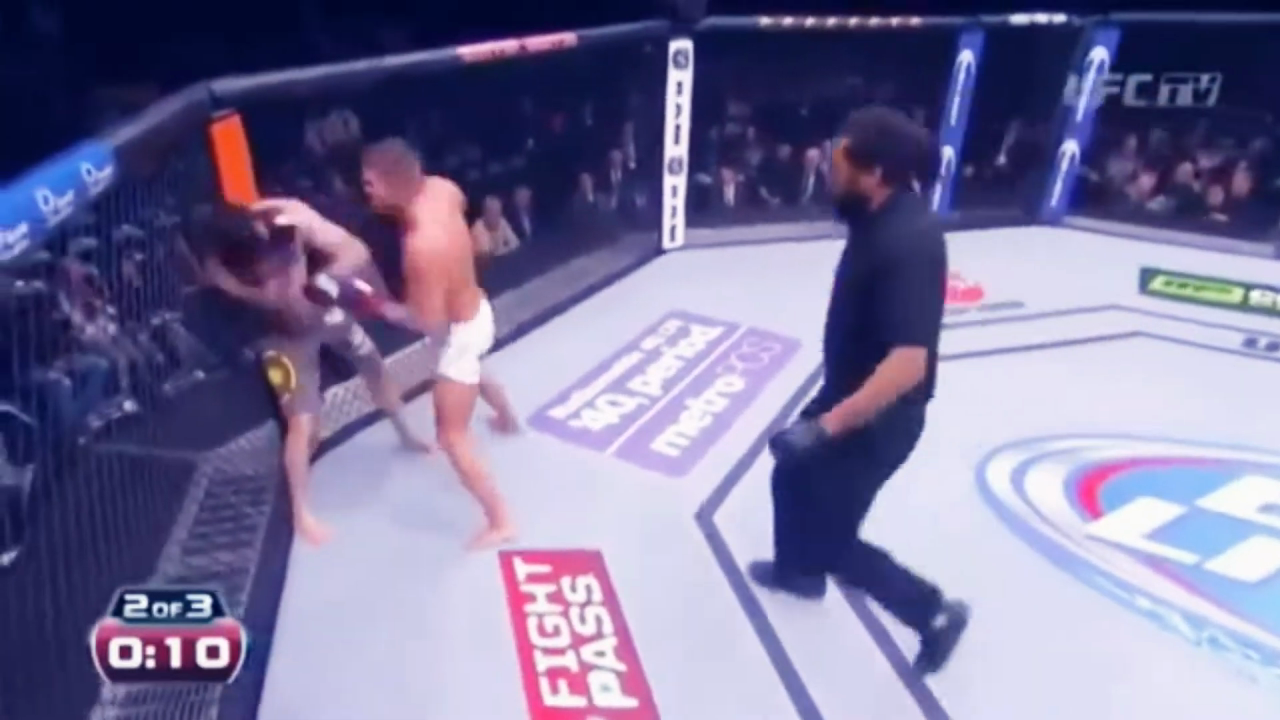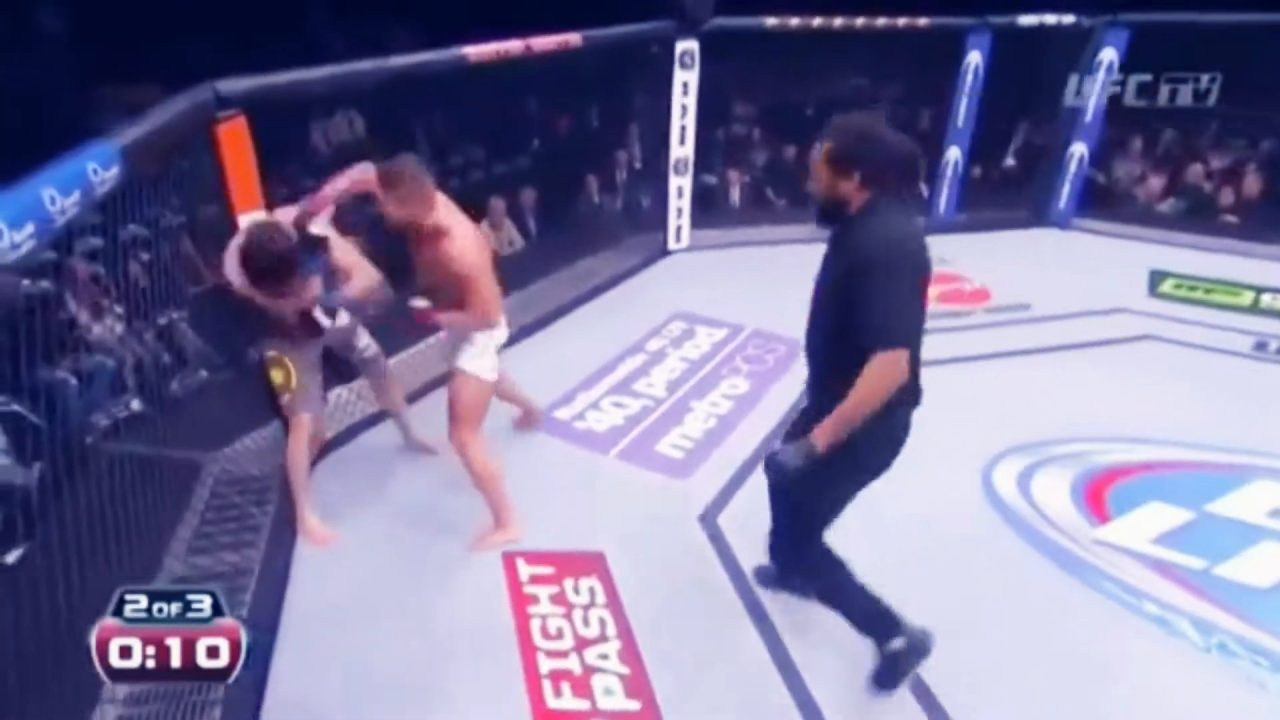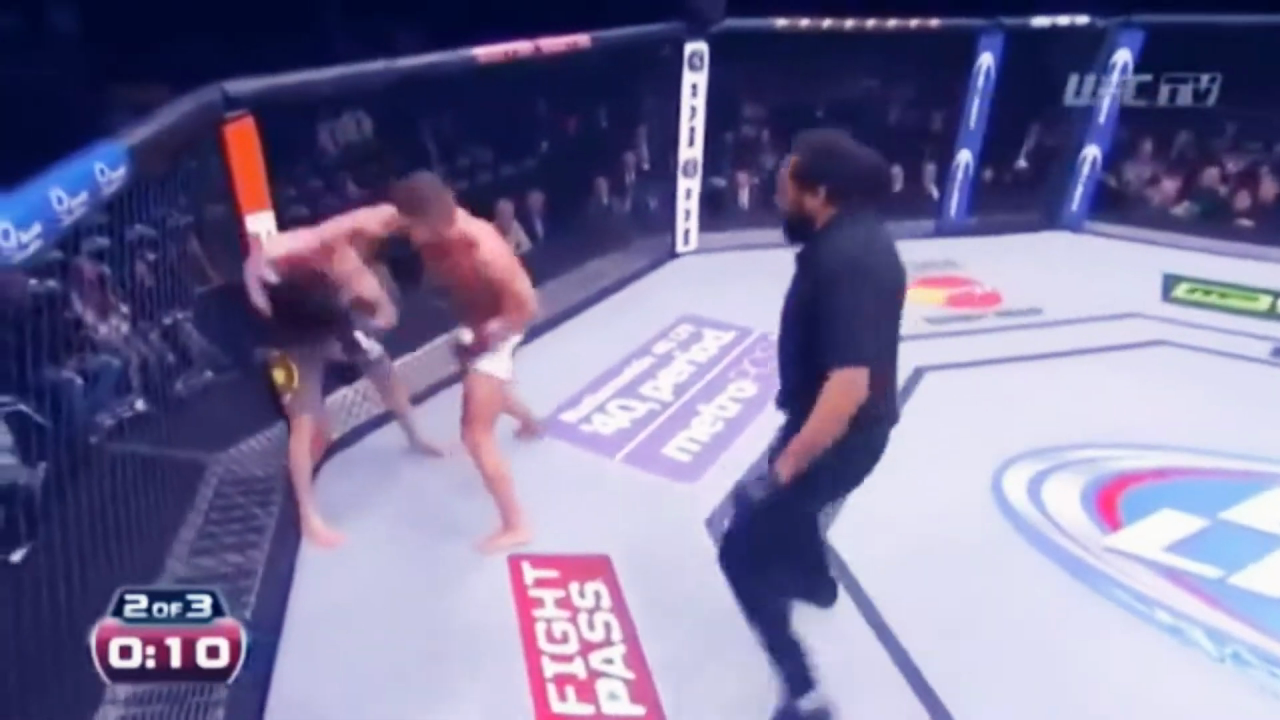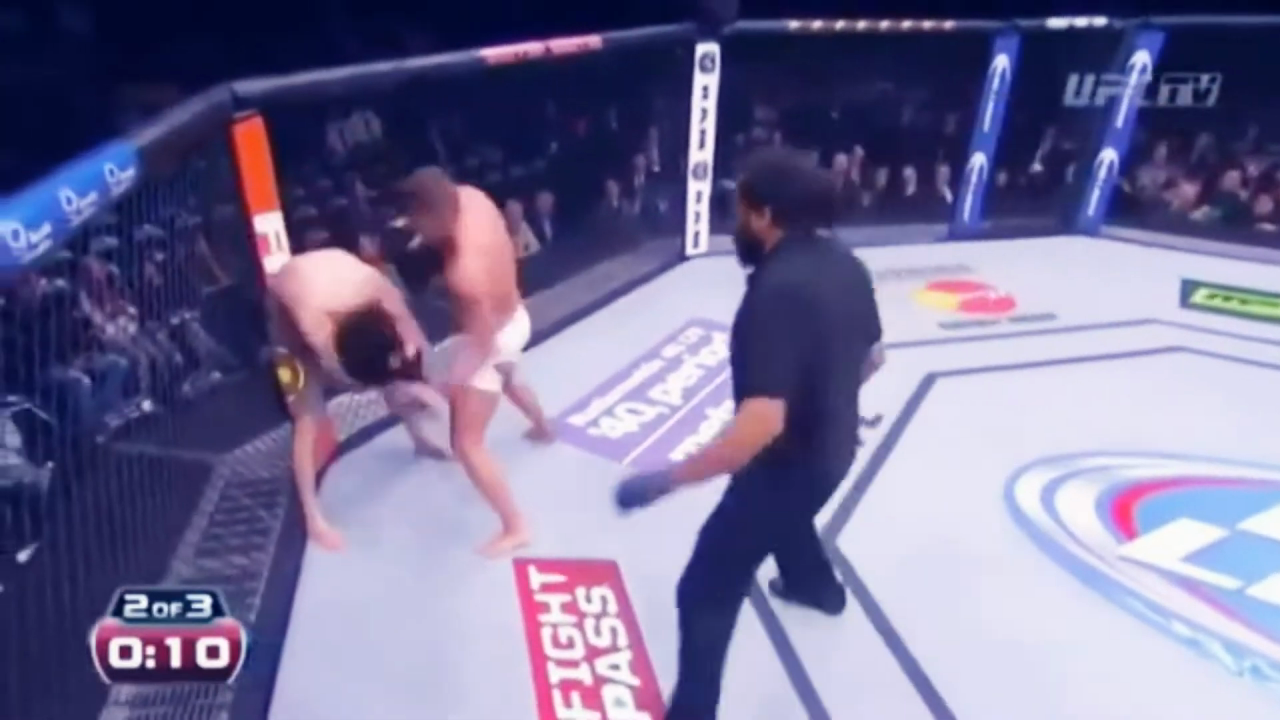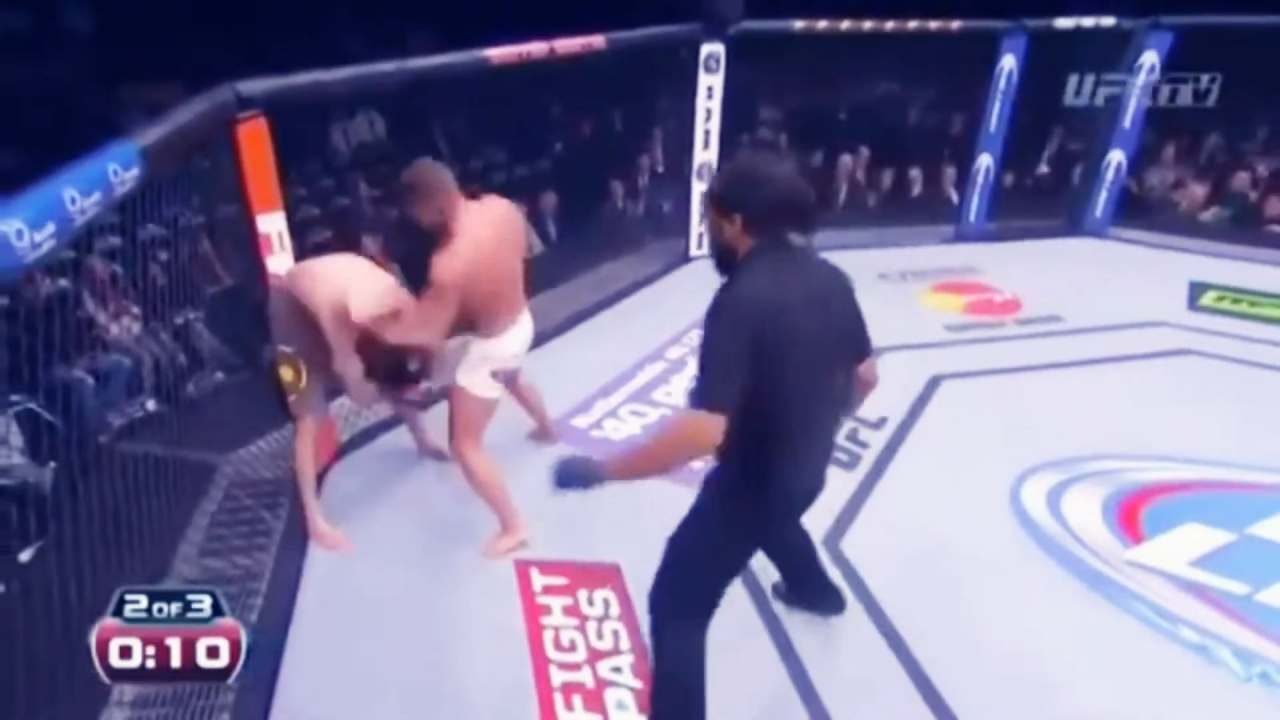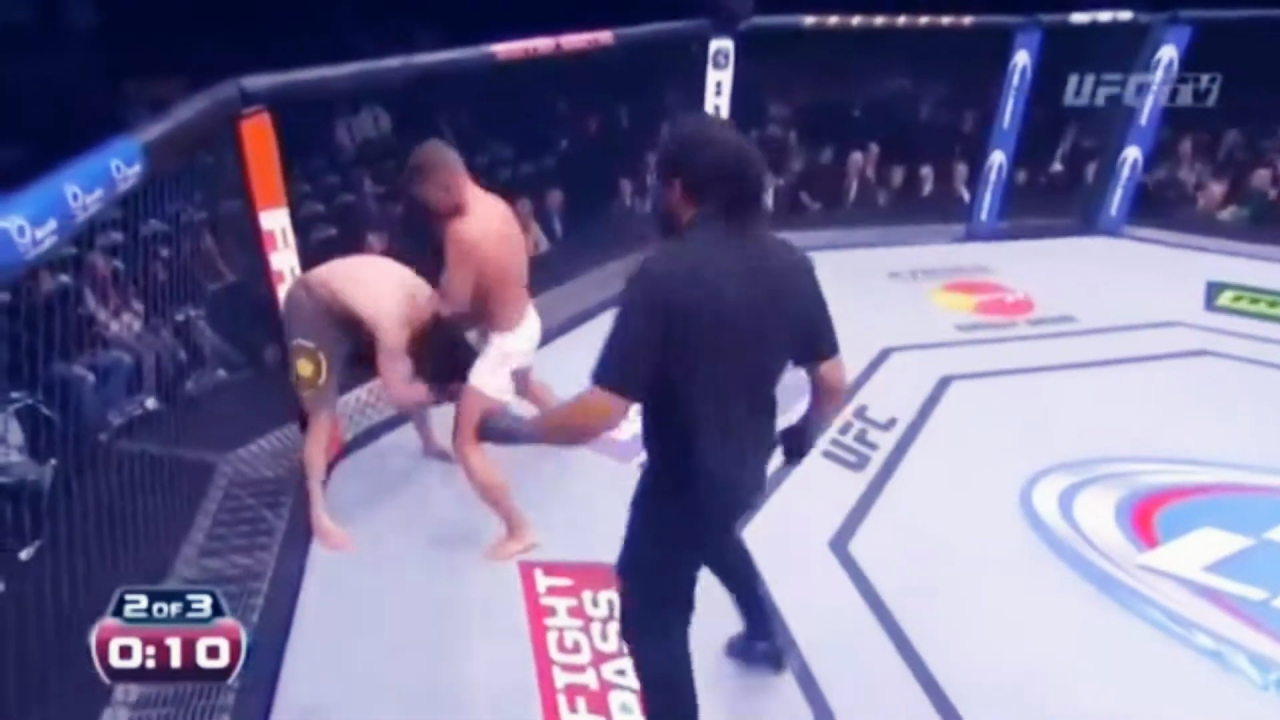
dt=0.1s
person 1, frame 1
left shoulder: (904, 242)
right shoulder: (886, 221)
left elbow: (908, 363)
left wrist: (822, 426)
left hip: (880, 414)
right hip: (850, 392)
left knee: (833, 543)
right knee: (792, 476)
left ankle: (934, 614)
right ankle: (797, 568)
person 1, frame 2
left shoulder: (879, 246)
right shoulder: (881, 226)
left elbow: (889, 367)
left wrist: (814, 440)
left hip: (864, 419)
right hip: (856, 406)
left knee: (793, 534)
right knee: (791, 479)
left ankle: (894, 636)
right ankle: (798, 569)
person 1, frame 3
left shoulder: (843, 259)
right shoulder: (861, 238)
left elbow: (849, 386)
left wrist: (780, 468)
left hip: (838, 437)
right hip: (850, 427)
left knee: (745, 552)
right knee: (782, 505)
right ankle: (814, 579)
person 1, frame 4
left shoulder: (780, 290)
right shoulder: (843, 265)
left elbow: (762, 421)
right elbow: (869, 357)
left wrist: (668, 478)
left hip: (789, 460)
right hip: (827, 449)
left knee: (705, 595)
right knee: (781, 511)
right ankle: (819, 588)
person 1, frame 5
left shoulder: (743, 302)
right shoulder: (827, 278)
left elbow: (701, 433)
right elbow: (864, 375)
left wrist: (600, 469)
left hip: (756, 475)
right hip: (804, 463)
left knee: (676, 607)
right knee: (770, 517)
right ankle: (817, 590)
person 1, frame 6
left shoulder: (664, 276)
right shoulder: (790, 265)
left elbow: (601, 412)
right elbow: (833, 380)
left wrist: (520, 428)
right wrist: (806, 429)
left hip: (684, 474)
right hip: (747, 464)
left knee: (653, 615)
right knee: (718, 535)
right ankle: (763, 637)
person 2, frame 1
left shoulder: (422, 245)
right shoulder: (436, 189)
left elbow: (429, 322)
left hip: (460, 331)
right hip: (477, 312)
left knee: (452, 438)
right knee: (477, 379)
left ankle: (500, 523)
right ankle: (507, 419)
person 2, frame 2
left shoulder: (460, 251)
right shoulder: (427, 197)
left elbow: (485, 318)
right elbow: (366, 172)
left wrist: (434, 316)
right wrist: (320, 200)
left hip: (476, 333)
right hip: (458, 319)
left knee: (464, 438)
right knee: (487, 380)
left ankle: (506, 523)
right ankle: (530, 409)
person 2, frame 3
left shoulder: (487, 256)
right shoulder: (446, 215)
left elbow: (528, 308)
left wrist: (480, 337)
left hip: (494, 336)
right hip: (476, 325)
left knee: (477, 439)
right knee: (491, 393)
left ankle: (514, 526)
right ankle: (531, 424)
person 2, frame 4
left shoulder: (466, 273)
right shoulder: (471, 198)
left elbow: (484, 345)
left hip: (496, 338)
right hip: (514, 318)
left knee: (466, 444)
right knee: (512, 384)
left ankle: (516, 528)
right ankle: (543, 429)
person 2, frame 5
left shoulder: (450, 263)
right shoulder: (500, 207)
left elbow: (428, 330)
left wrist: (380, 327)
left hip: (493, 344)
right hip: (520, 323)
left knee: (463, 444)
right knee: (514, 381)
left ankle: (512, 527)
right ankle: (547, 428)
person 2, frame 6
left shoulder: (462, 232)
right shoulder: (493, 206)
left elbow: (456, 304)
left hip: (504, 342)
right hip: (525, 323)
left knee: (466, 447)
right knee: (526, 384)
left ankle: (519, 531)
person 3, frame 1
left shoulder: (282, 216)
right shoulder: (222, 271)
left elbow: (355, 253)
right elbow: (291, 308)
left hip: (320, 308)
right hip: (286, 331)
left knee: (374, 366)
right knee: (303, 421)
left ankle: (406, 434)
right ankle: (302, 514)
person 3, frame 2
left shoulder: (308, 227)
right shoulder: (237, 269)
left elbow: (371, 280)
right elbow: (293, 311)
left wrist: (331, 299)
left hip: (328, 312)
right hip: (288, 332)
left knee: (377, 366)
right knee: (305, 420)
left ankle: (409, 436)
person 3, frame 3
left shoulder: (337, 253)
right shoulder: (260, 282)
left elbow: (387, 313)
left hip: (338, 321)
right hip: (292, 330)
left knee: (382, 368)
right knee: (306, 420)
left ankle: (415, 438)
right ankle: (308, 515)
person 3, frame 4
left shoulder: (381, 293)
right shoulder: (314, 324)
left elbow: (414, 343)
right elbow: (343, 374)
right hip: (288, 311)
left knee: (398, 382)
right knee: (309, 418)
left ankle: (421, 441)
person 3, frame 5
left shoulder: (399, 302)
right elbow: (361, 395)
right hip: (291, 303)
left knee: (394, 378)
right knee: (310, 418)
left ankle: (423, 441)
right ankle: (313, 518)
person 3, frame 6
left shoulder: (429, 303)
right shoulder: (393, 326)
right elbow: (398, 395)
right wrist: (444, 391)
left hip: (348, 299)
right hip: (312, 307)
left knee: (415, 384)
right knee: (322, 416)
left ankle: (429, 442)
right ankle: (318, 514)
